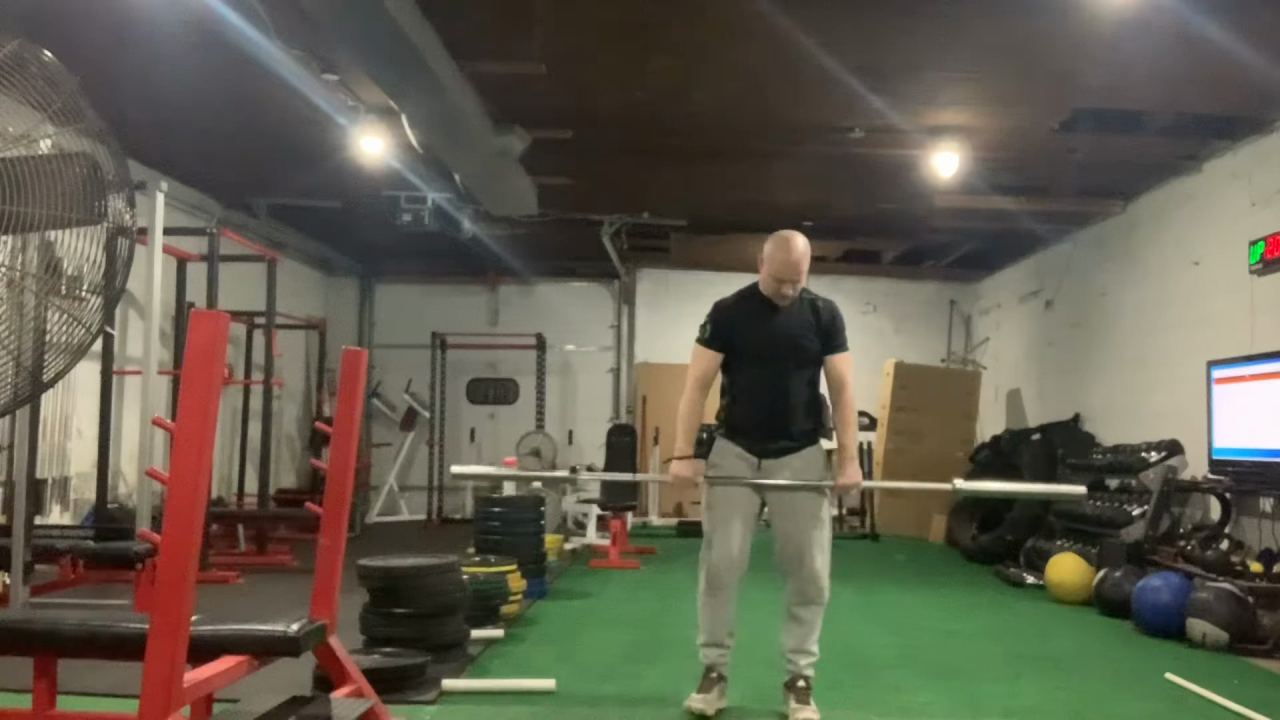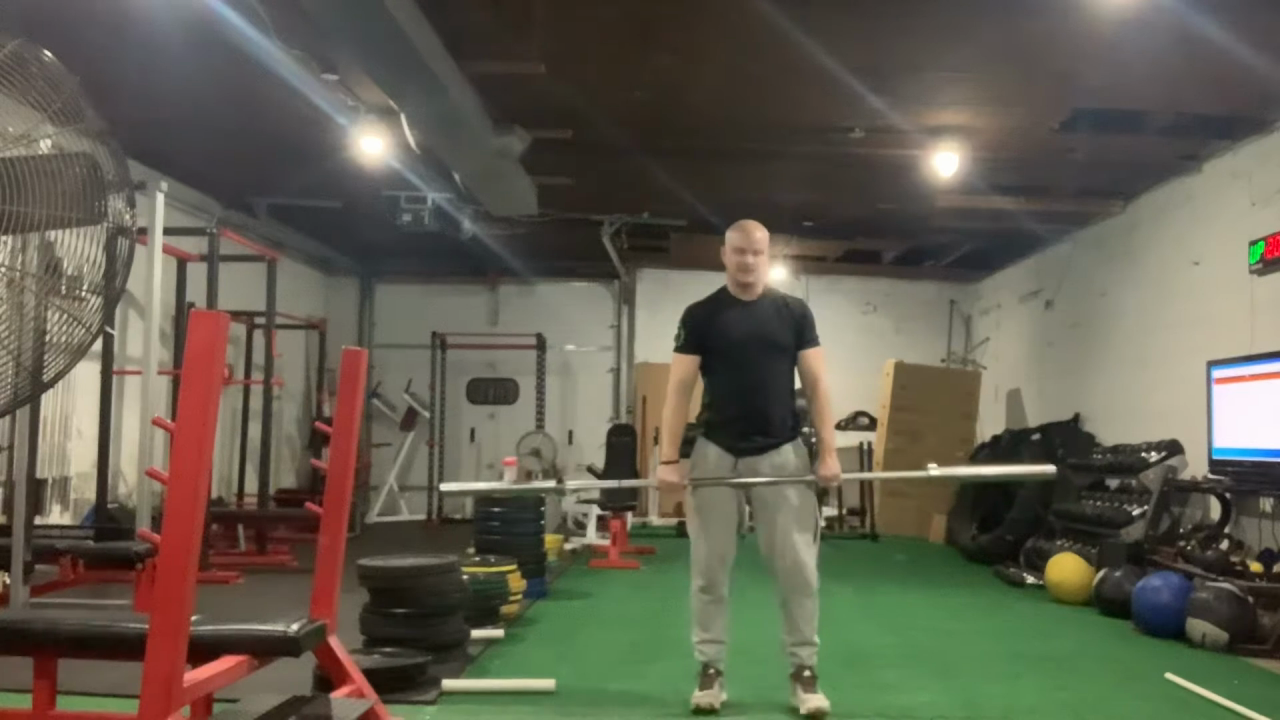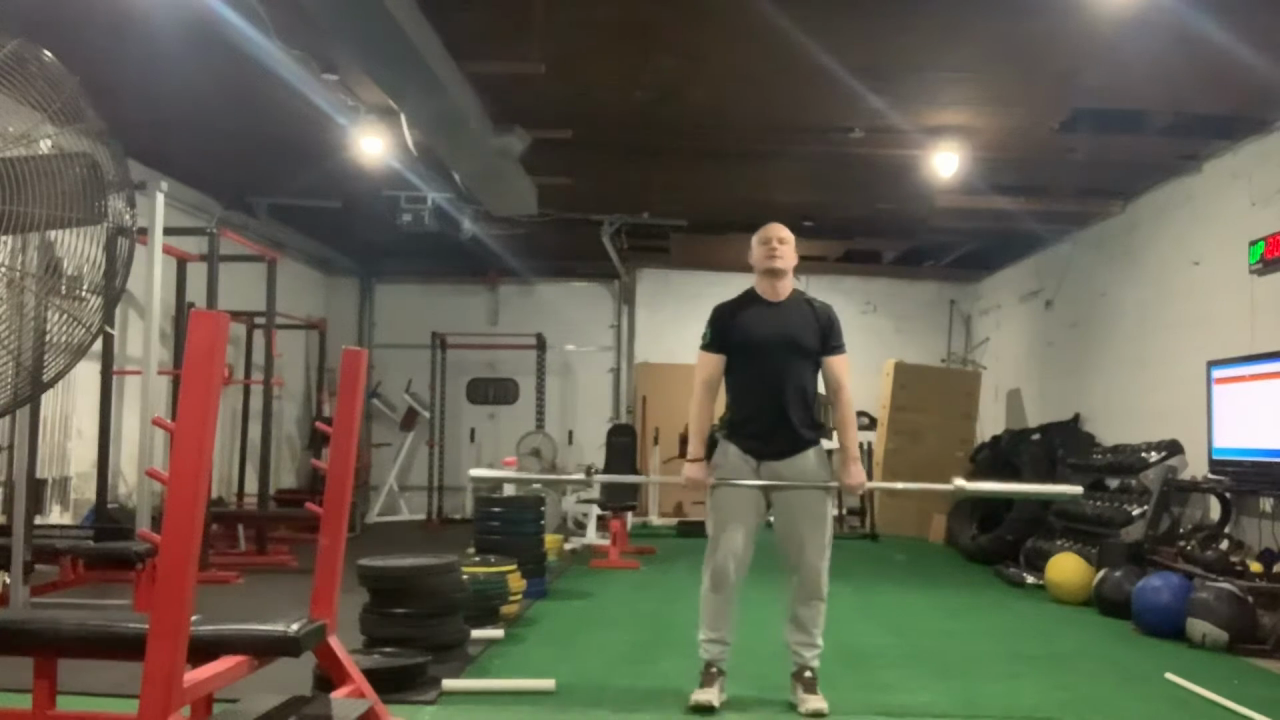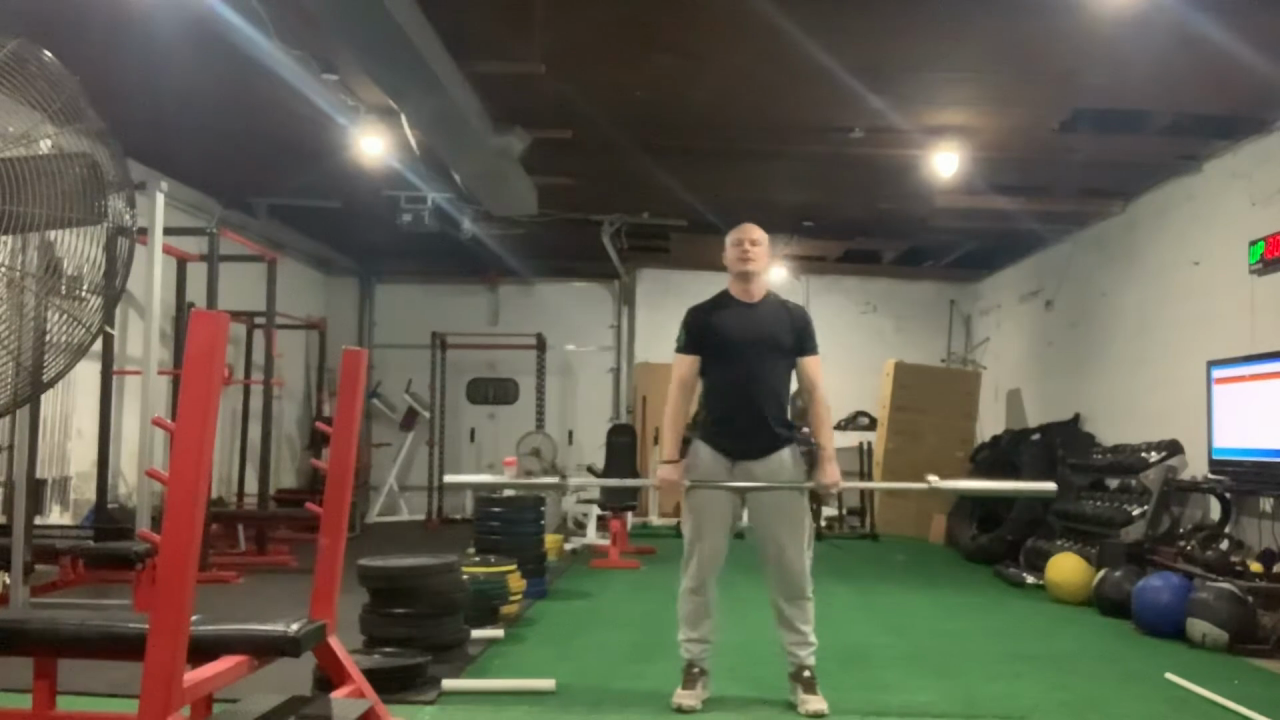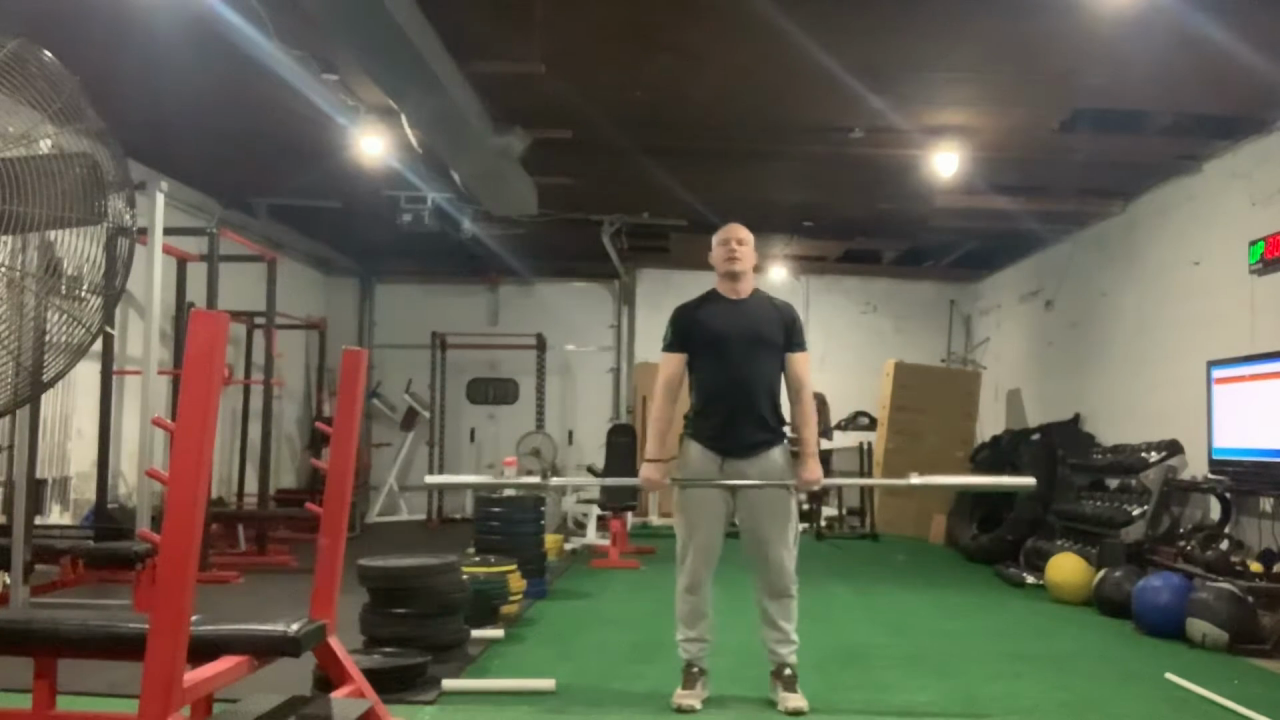
dt=0.5s
person 1, frame 1
left shoulder: (824, 314)
right shoulder: (728, 312)
left elbow: (841, 388)
right elbow: (698, 384)
left wrist: (848, 458)
right wrist: (683, 453)
left hip: (801, 457)
right hip: (735, 454)
left knee: (809, 575)
right knee: (719, 566)
left ankle: (799, 679)
right ankle: (713, 671)
person 1, frame 2
left shoulder: (793, 312)
right shoulder: (700, 315)
left elbow: (815, 383)
right elbow: (679, 388)
left wrist: (827, 451)
right wrist: (668, 458)
left hip: (782, 455)
right hip: (717, 455)
left knee: (797, 567)
right knee: (710, 569)
left ankle: (804, 669)
right ankle: (711, 669)
person 1, frame 3
left shoulder: (820, 316)
right shoulder: (727, 315)
left elbow: (839, 389)
right elbow: (705, 387)
left wrist: (851, 458)
right wrist: (695, 455)
left hip: (802, 458)
right hip: (737, 456)
left knee: (810, 572)
right knee: (722, 566)
left ankle: (805, 671)
right ankle: (713, 667)
person 1, frame 4
left shoulder: (793, 317)
right shoulder: (702, 317)
left elbow: (813, 390)
right elbow: (681, 388)
left wrist: (827, 457)
right wrist: (669, 457)
left hip: (777, 457)
right hip: (711, 457)
left knee: (793, 572)
right knee: (699, 570)
left ankle: (803, 671)
right ankle: (694, 668)
person 1, frame 5
left shoulder: (782, 314)
right shoulder: (689, 315)
left elbow: (800, 387)
right elbow: (667, 387)
left wrist: (809, 454)
right wrist: (654, 456)
left hip: (768, 456)
right hip: (702, 455)
left knee: (778, 570)
right knee: (695, 568)
left ankle: (784, 669)
right ankle: (693, 668)
